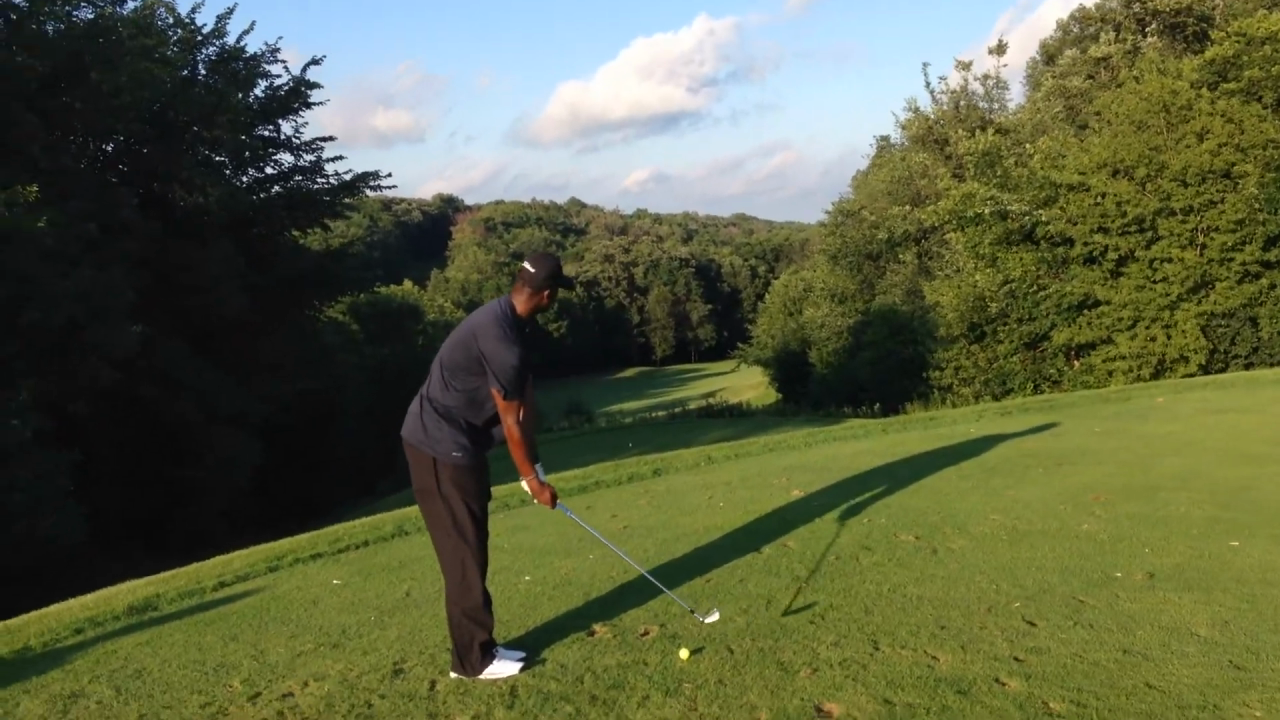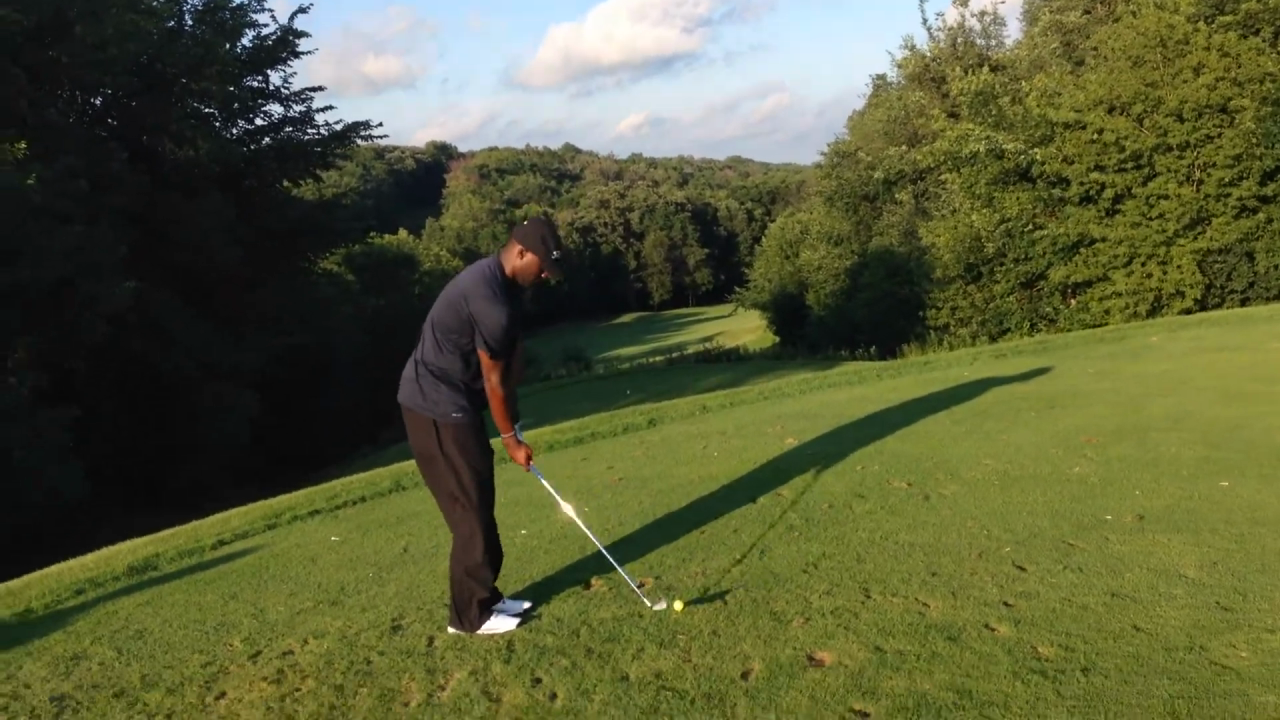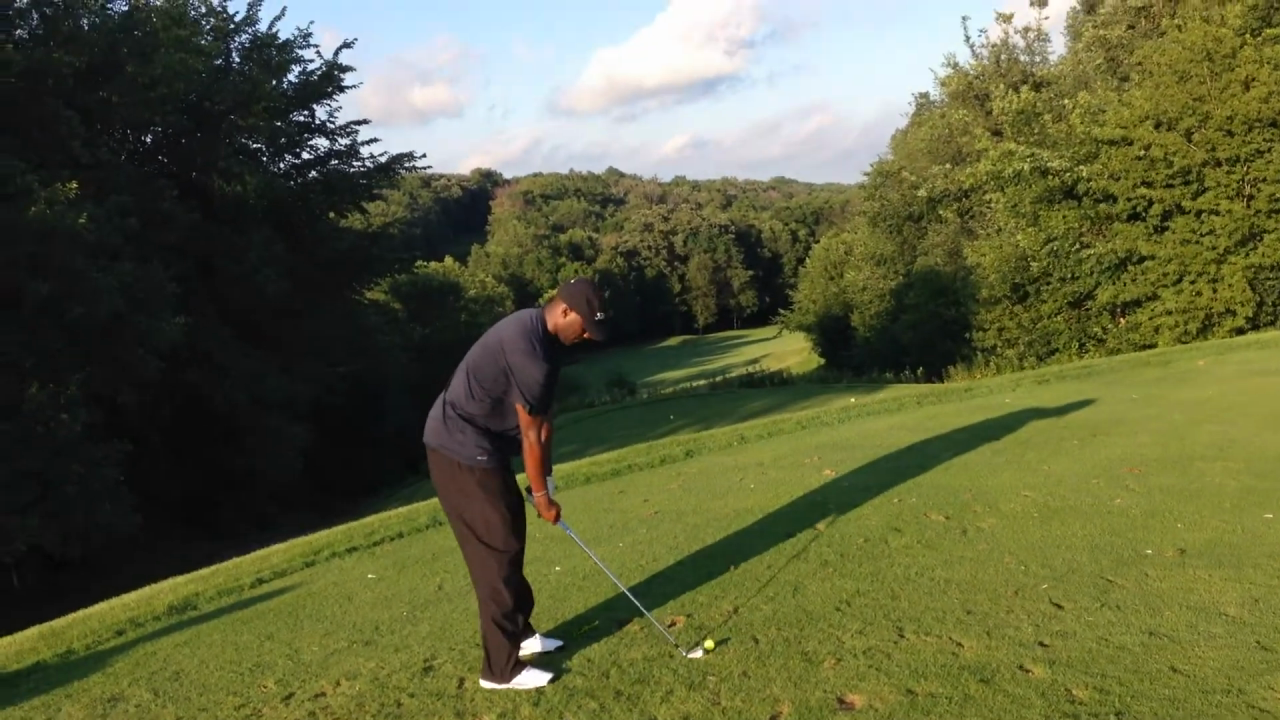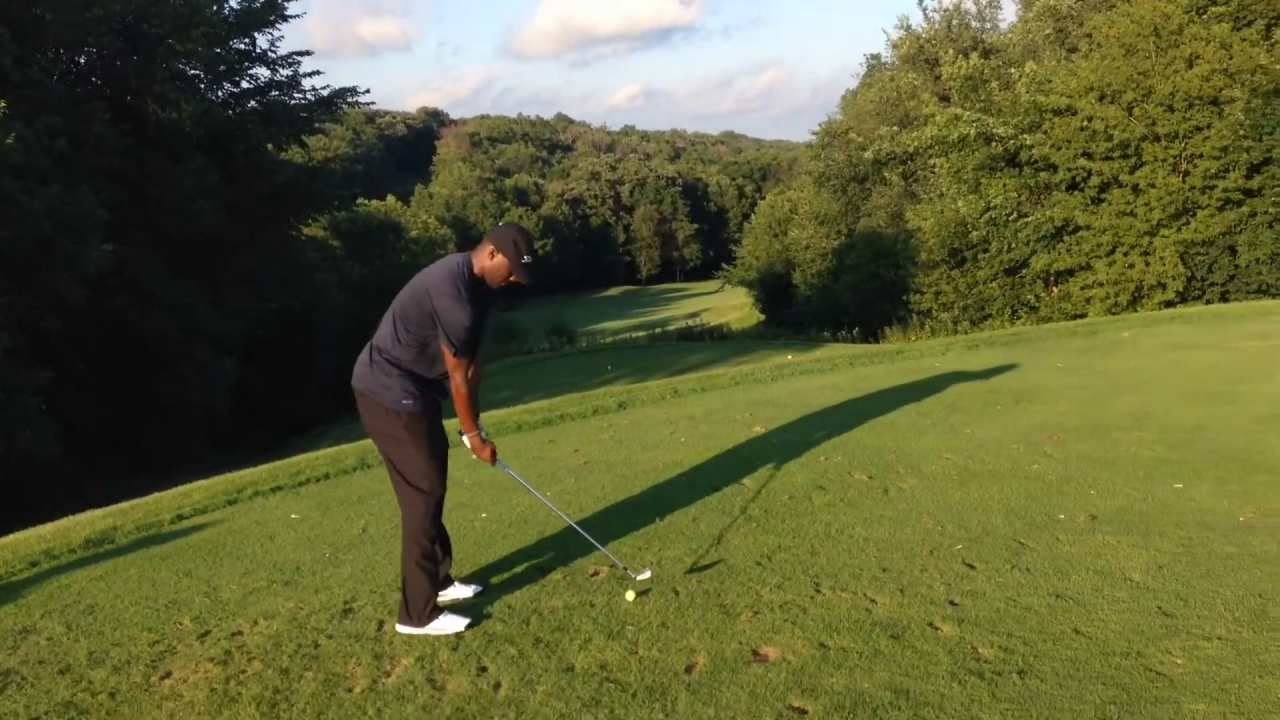
dt=0.7s
person 1, frame 1
left shoulder: (506, 321)
right shoulder: (501, 338)
left elbow: (523, 401)
right elbow: (511, 419)
left wrist: (533, 466)
right wrist: (532, 479)
left hip: (456, 441)
right hip: (441, 445)
left knee: (471, 549)
right knee: (463, 552)
left ankle: (480, 645)
right ankle: (473, 658)
person 1, frame 2
left shoulder: (498, 281)
right shoulder: (490, 298)
left elbow: (510, 361)
right elbow: (494, 380)
left wrist: (514, 426)
right wrist: (510, 439)
left hip: (452, 401)
right hip: (438, 406)
left knee: (479, 503)
right knee: (470, 510)
left ankle: (485, 598)
right ankle: (470, 615)
person 1, frame 3
left shoulder: (537, 330)
right shoulder: (530, 351)
left elbow: (541, 421)
right elbow: (531, 434)
left wrist: (545, 479)
right wrist: (541, 495)
left hip: (477, 443)
right hip: (462, 448)
left knee: (509, 539)
right knee: (495, 550)
left ankle: (518, 631)
right ankle: (501, 667)
person 1, frame 4
left shoulder: (473, 281)
right shoulder: (455, 294)
left elbow: (471, 362)
right elbow: (458, 376)
left wrist: (473, 424)
right wrist: (474, 435)
left hip: (412, 386)
right hip: (390, 390)
left knee: (430, 485)
right knee: (424, 491)
left ankle: (437, 580)
right ankle: (417, 611)
